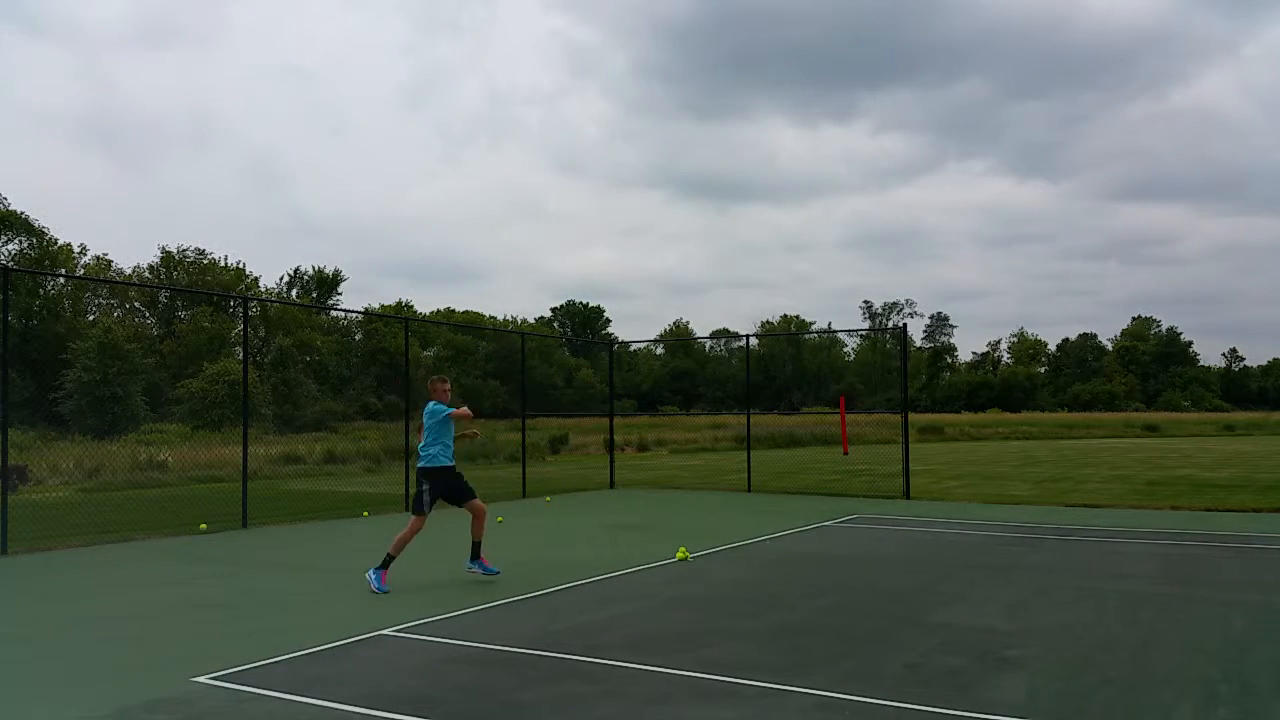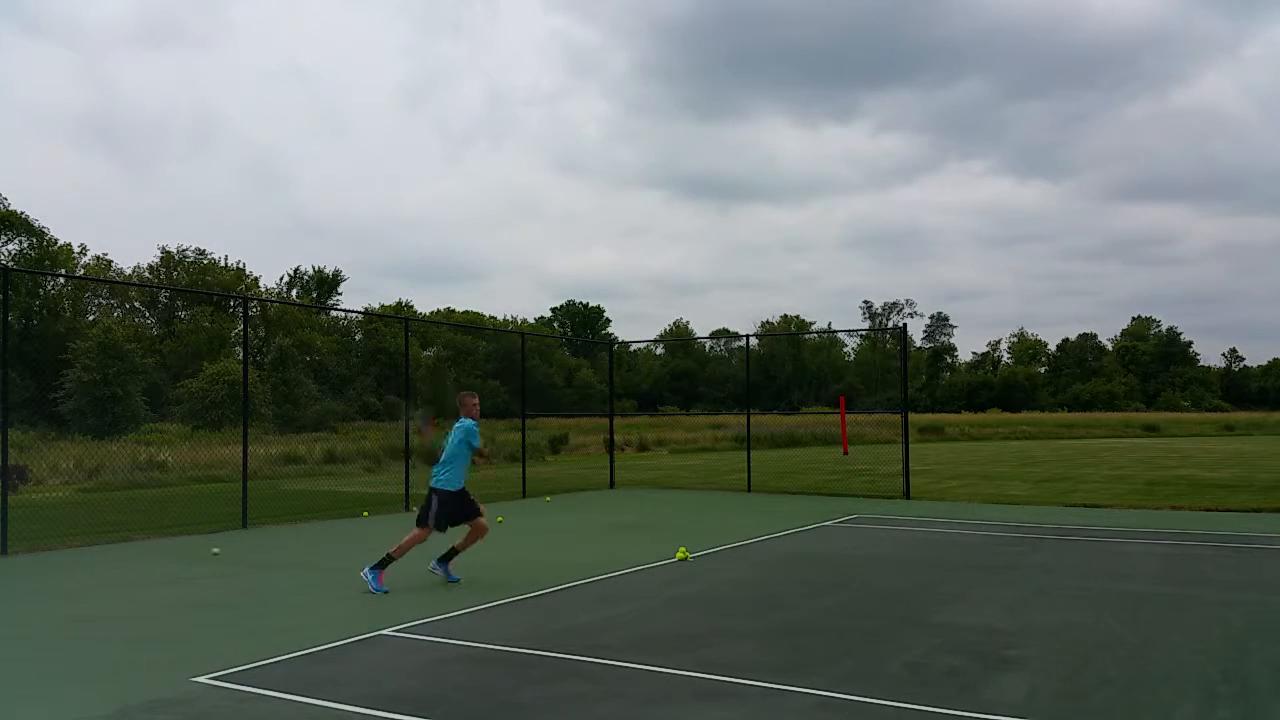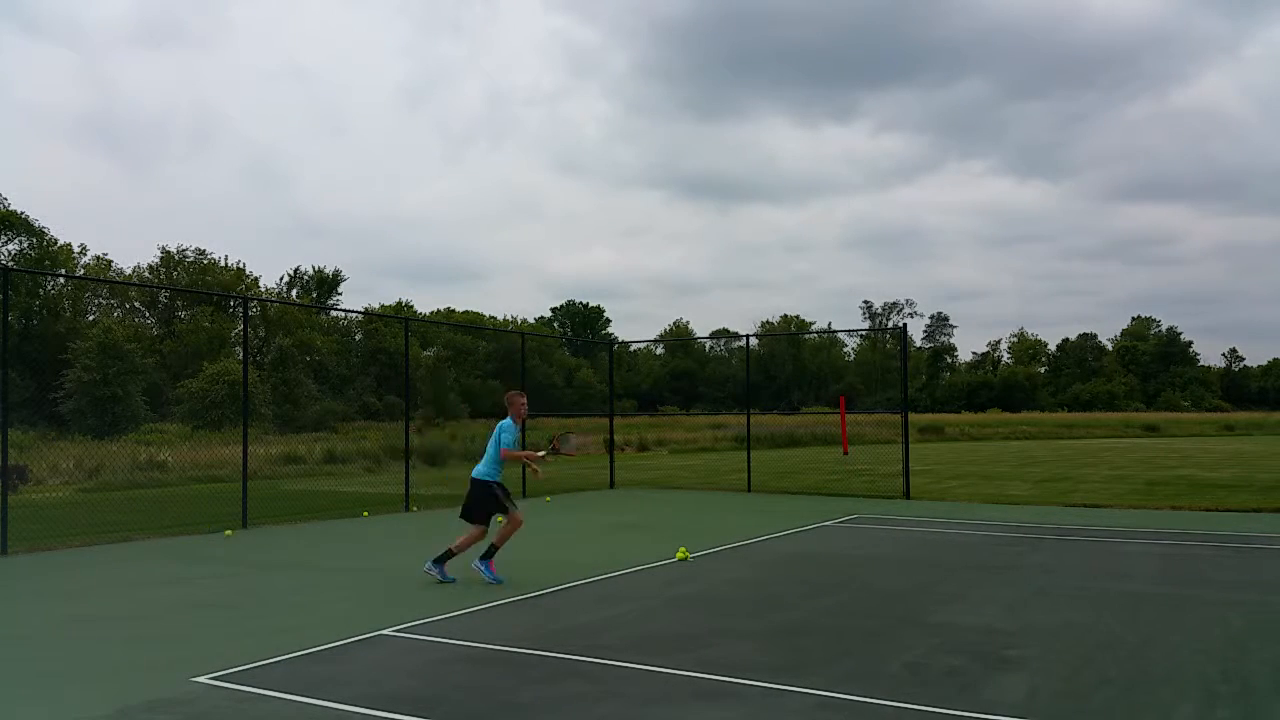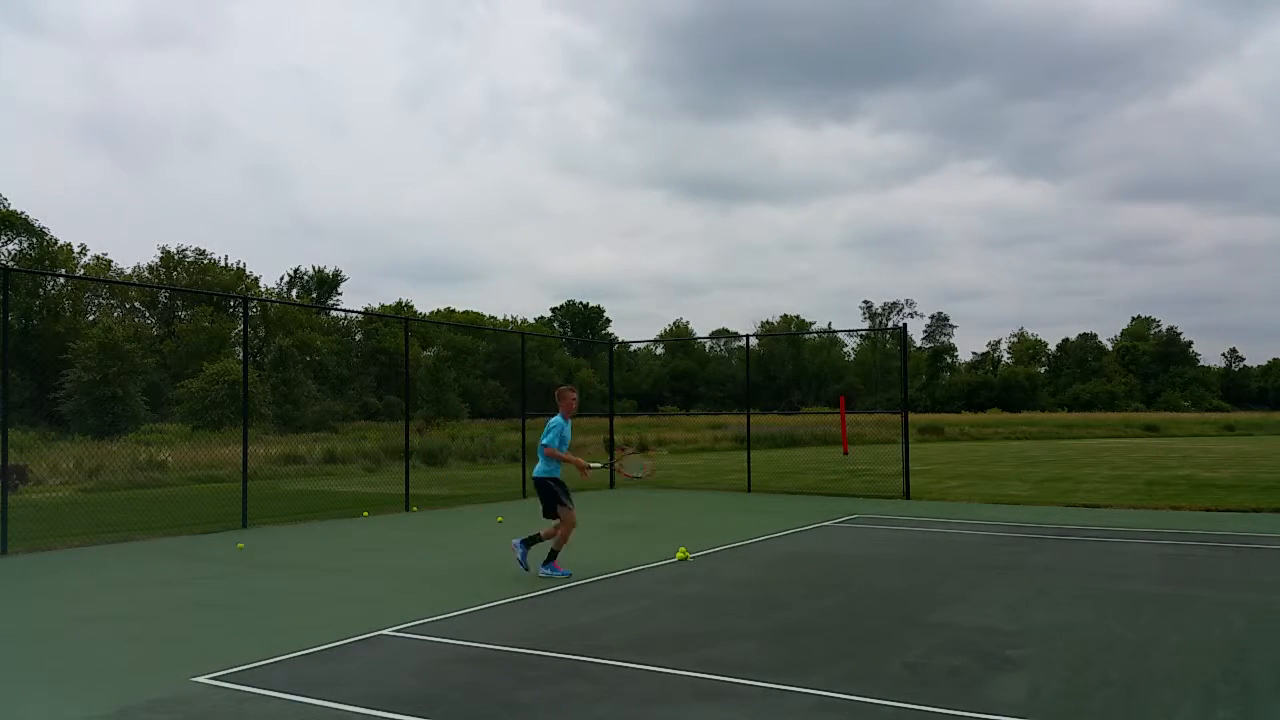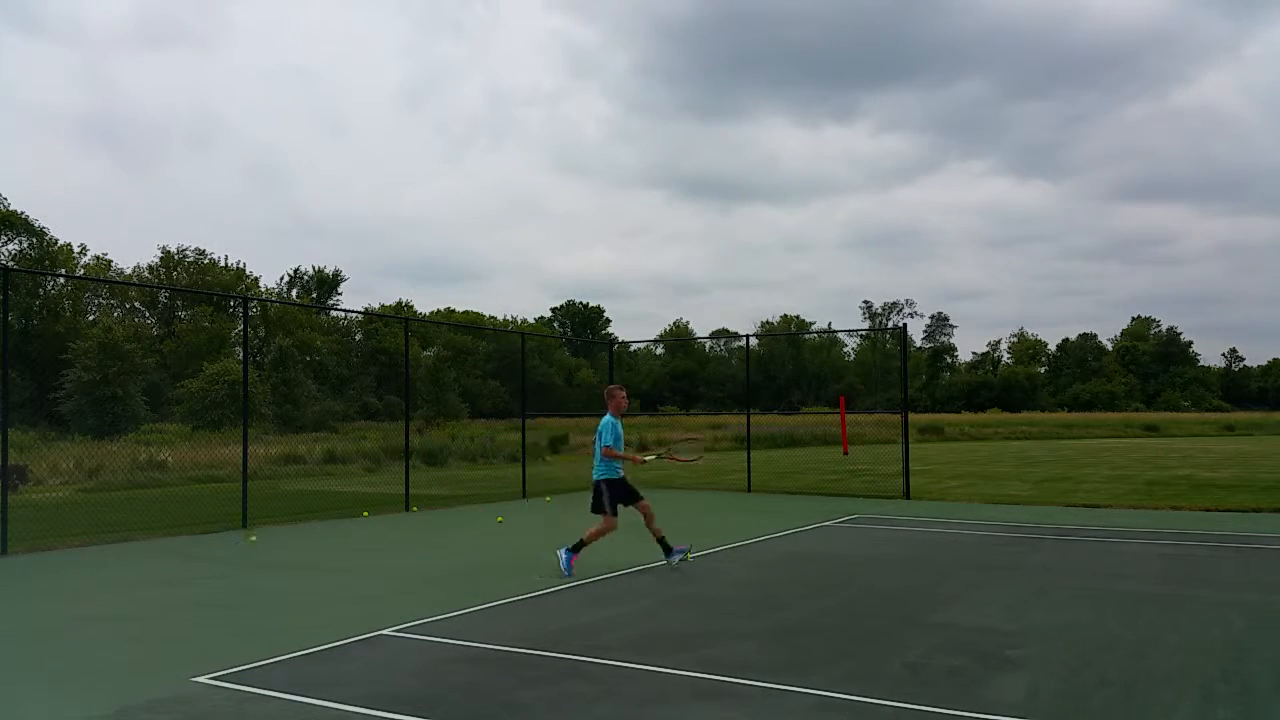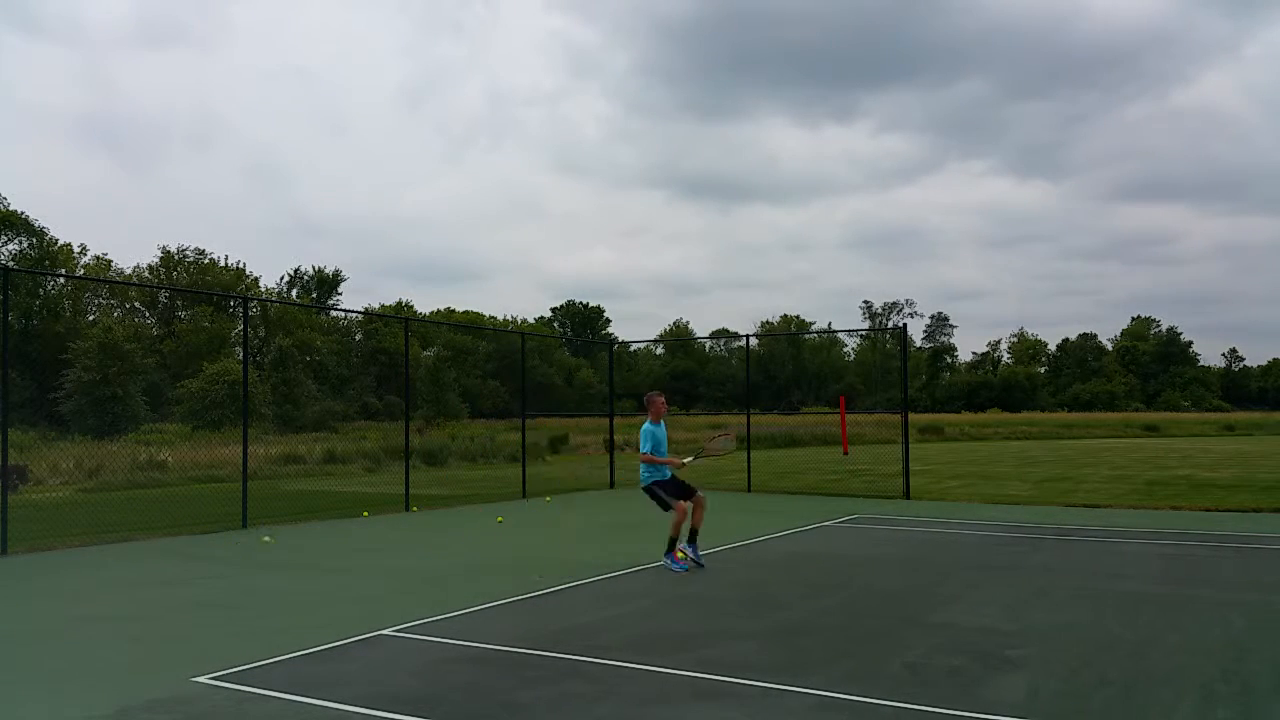
dt=0.2s
person 1, frame 1
left shoulder: (442, 409)
right shoulder: (433, 408)
right elbow: (466, 414)
left wrist: (463, 434)
right wrist: (465, 408)
left hip: (448, 469)
right hip: (431, 471)
left knee: (480, 510)
right knee: (416, 524)
left ankle: (476, 560)
right ankle: (379, 571)
person 1, frame 2
left shoulder: (461, 426)
right shoulder: (469, 426)
right elbow: (482, 452)
left hip: (457, 489)
right hip: (443, 489)
left knee: (481, 527)
right knee: (420, 534)
left ankle: (442, 562)
right ankle: (375, 570)
person 1, frame 3
left shoulder: (513, 426)
right shoulder: (507, 425)
left elbow: (512, 453)
right elbow: (505, 454)
left wrist: (529, 463)
right wrist: (528, 454)
left hip: (483, 480)
right hip: (485, 480)
left knee: (479, 532)
right knee: (516, 520)
left ankle: (437, 563)
right ankle: (485, 559)
person 1, frame 4
left shoulder: (567, 422)
right shoulder: (557, 423)
right elbow: (548, 451)
left wrist: (577, 463)
right wrist: (574, 460)
left hip: (549, 477)
right hip: (546, 477)
left knee: (566, 524)
right knee: (570, 520)
left ankle: (524, 543)
right ankle: (549, 564)
person 1, frame 5
left shoulder: (615, 420)
right shoulder: (608, 422)
right elbow: (606, 451)
right wrist: (630, 457)
left hip: (616, 476)
right hip: (606, 478)
left knee: (647, 510)
right knee: (609, 524)
left ankle: (668, 552)
right ankle: (570, 552)
person 1, frame 6
left shoulder: (661, 424)
right shoulder: (648, 429)
right elbow: (644, 458)
right wrist: (670, 461)
left hip: (667, 477)
right hip: (653, 481)
left knee: (699, 499)
right knee: (682, 509)
left ankle: (691, 545)
right ankle: (669, 554)
